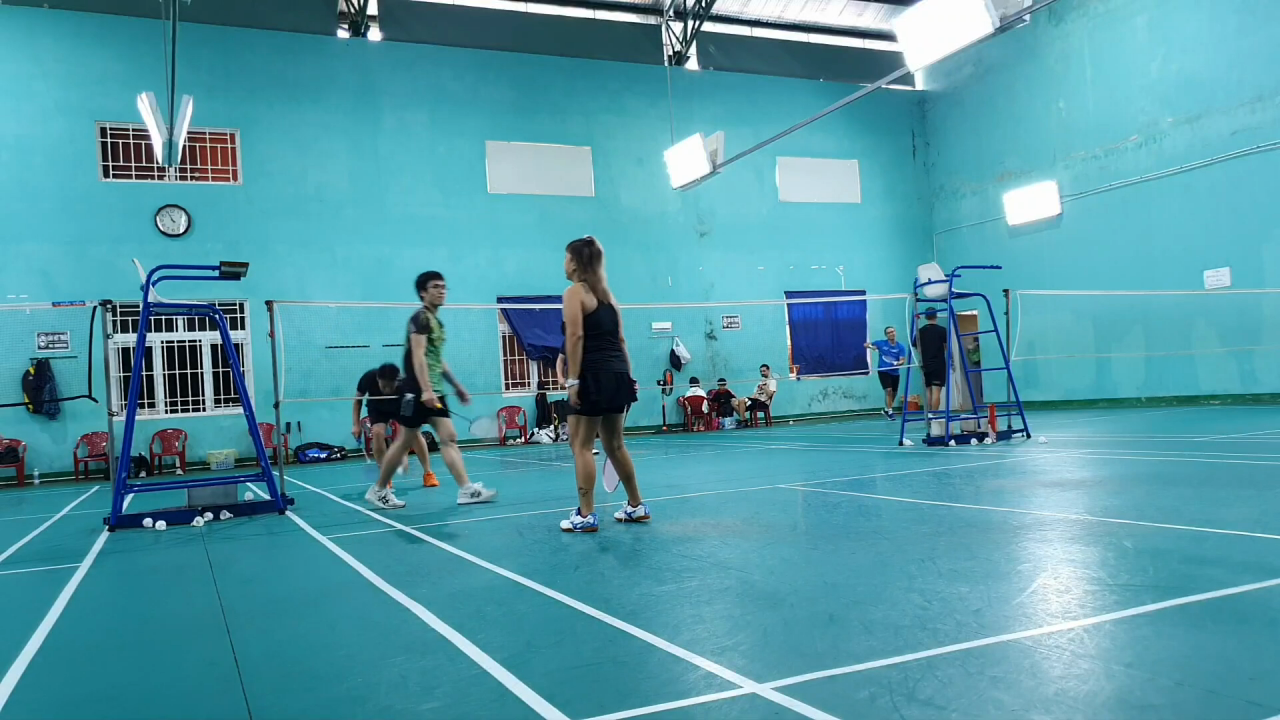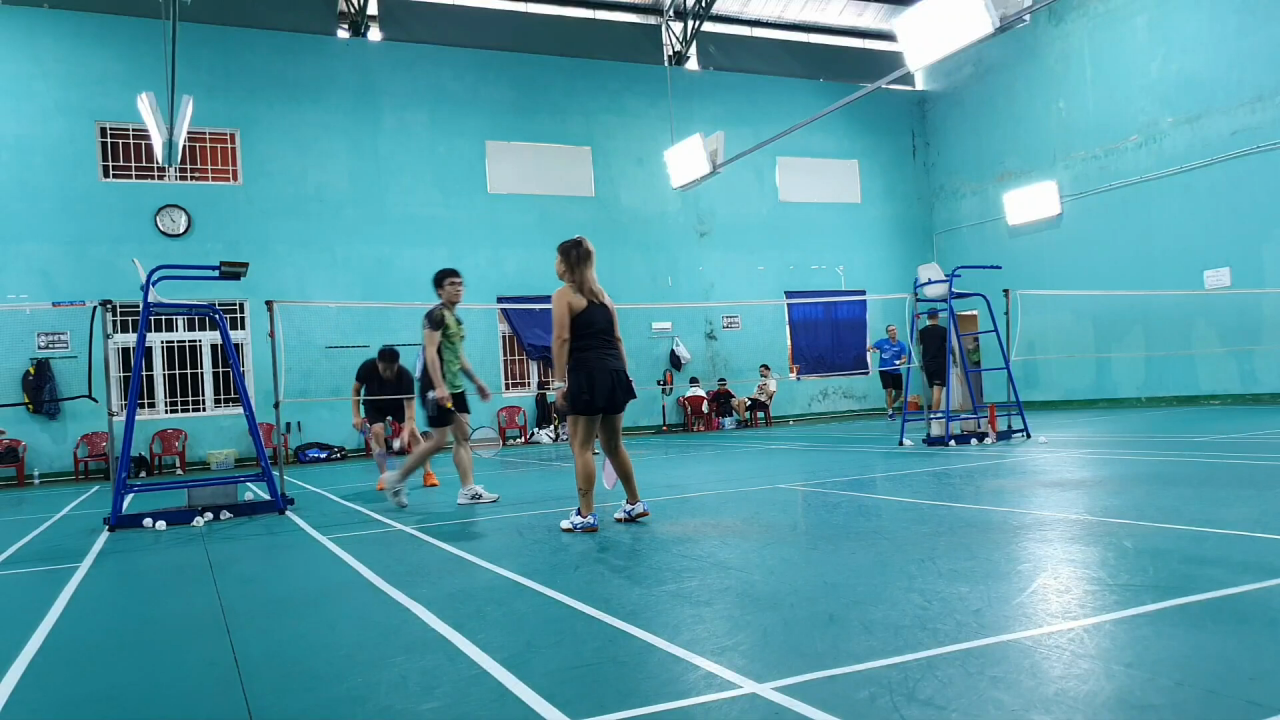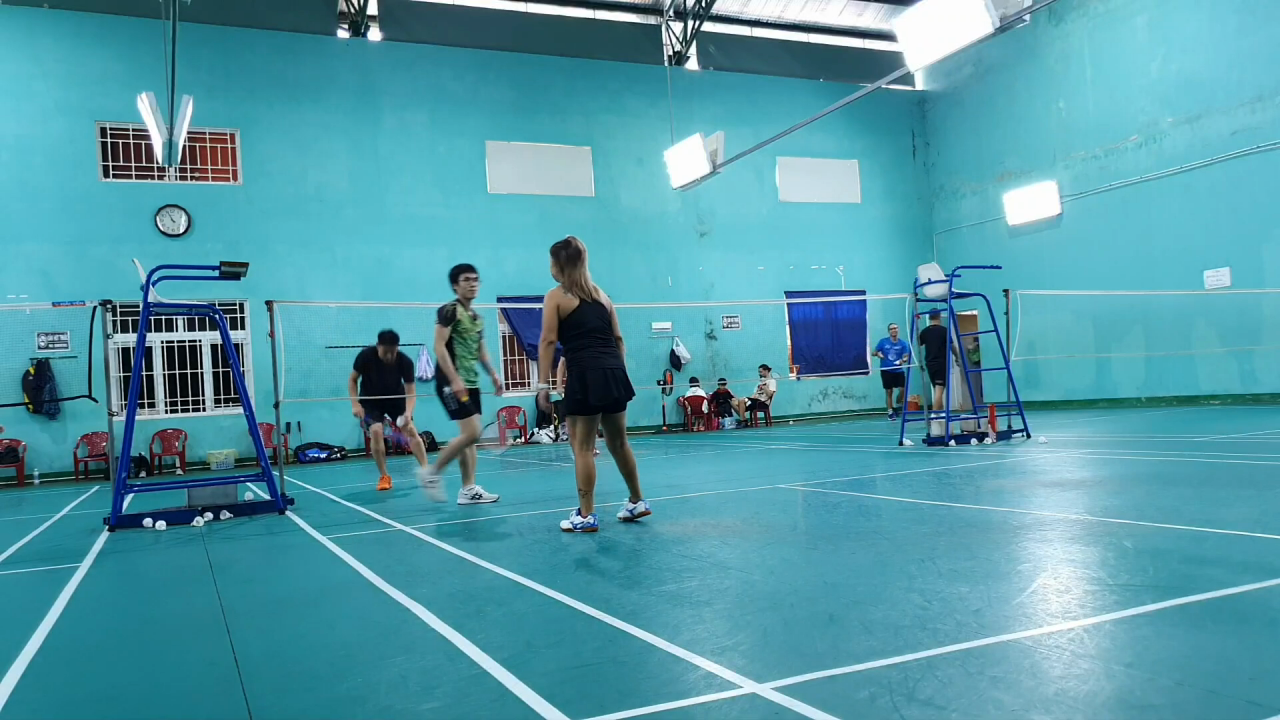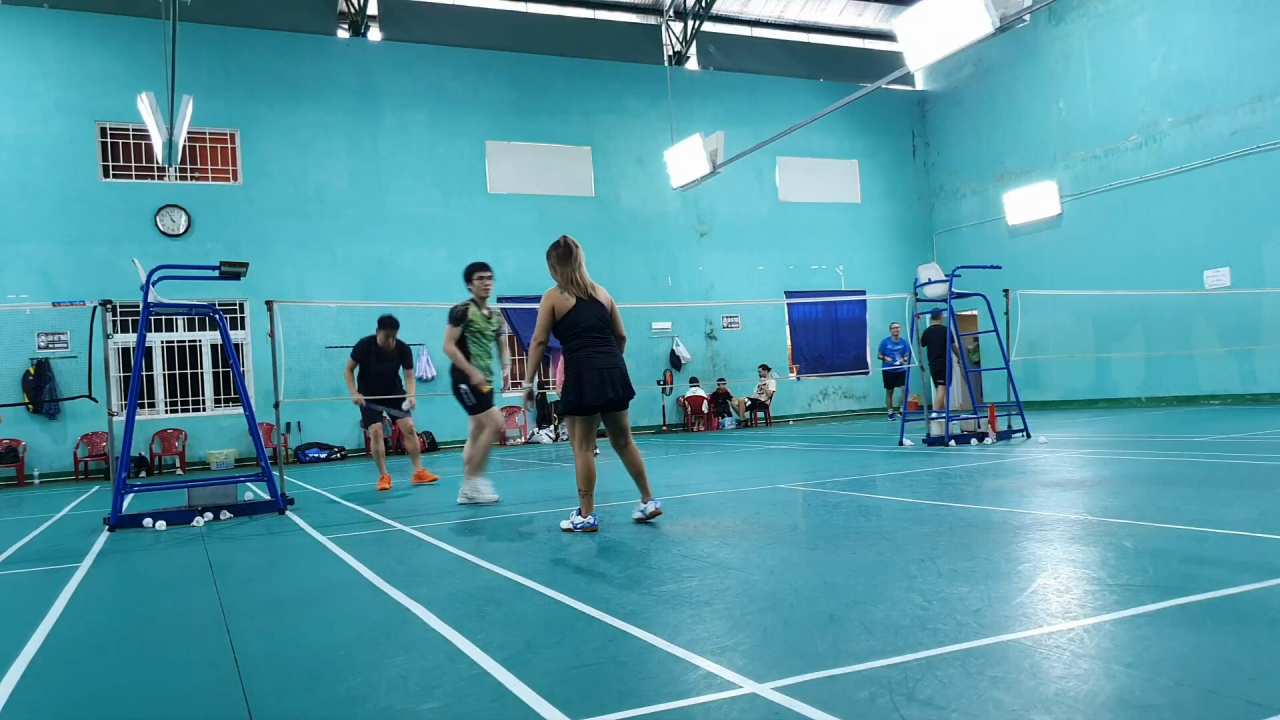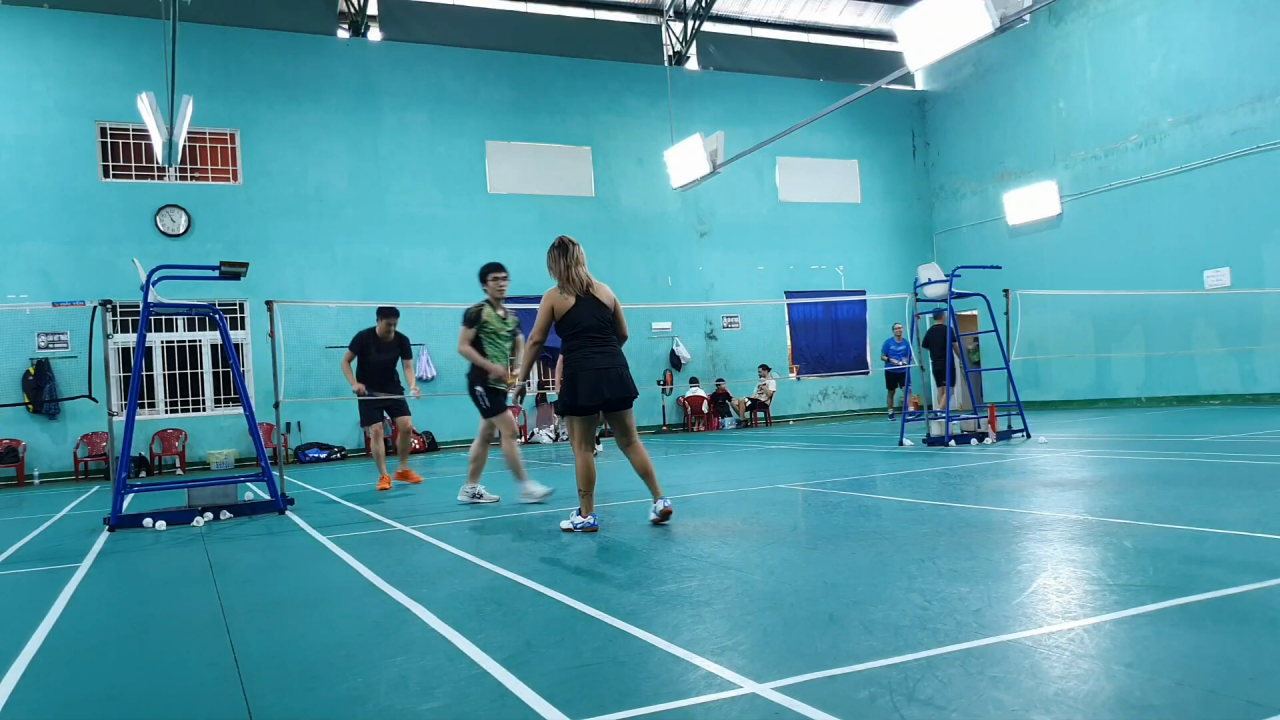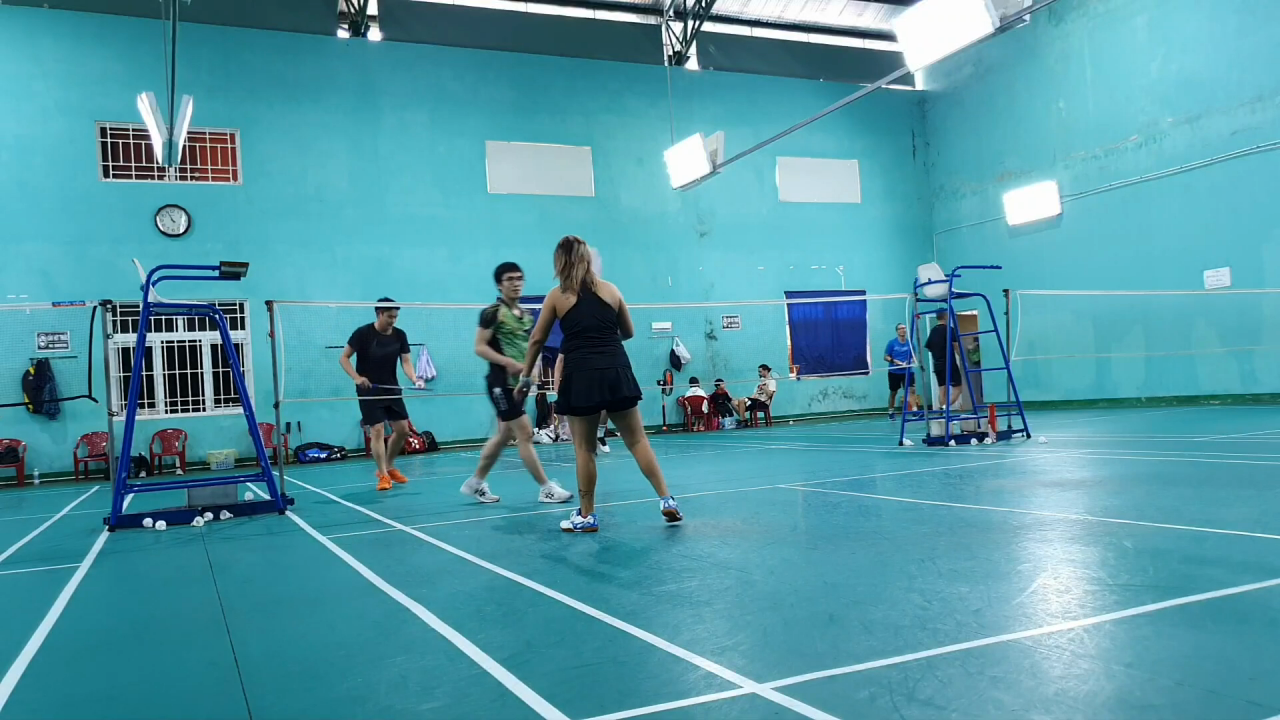
dt=0.1s
person 1, frame 1
left shoulder: (574, 292)
right shoulder: (606, 294)
left elbow: (575, 338)
left wrist: (572, 380)
right wrist: (627, 377)
left hip: (593, 377)
right hip: (616, 375)
left knee: (581, 446)
right knee: (615, 445)
left ankle: (586, 515)
right ankle: (636, 505)
person 1, frame 2
left shoulder: (563, 295)
right shoulder: (602, 294)
left elbow: (562, 341)
right elbow: (617, 340)
left wrist: (559, 382)
right wrist: (620, 373)
left hip: (588, 376)
right hip: (615, 374)
left knee: (582, 446)
right knee: (613, 444)
left ankle: (586, 515)
right ankle: (634, 503)
person 1, frame 3
left shoulder: (556, 296)
right shoulder: (599, 293)
left elbow: (548, 342)
right elbow: (618, 338)
left wrist: (543, 385)
right wrist: (619, 373)
left hip: (584, 376)
right hip: (613, 373)
left knee: (582, 447)
right knee: (618, 442)
left ankle: (586, 515)
right ankle: (637, 501)
person 1, frame 4
left shoulder: (553, 297)
right shoulder: (600, 292)
left elbow: (539, 342)
right elbow: (621, 336)
left wrist: (529, 383)
left hip: (583, 376)
right hip: (614, 372)
left knee: (583, 448)
right knee: (624, 442)
left ankle: (586, 515)
right ankle: (648, 502)
person 1, frame 5
left shoulder: (554, 297)
right shoulder: (604, 290)
left elbow: (536, 341)
right elbow: (623, 335)
left wrist: (522, 380)
left hip: (581, 376)
right hip: (615, 372)
left knee: (582, 448)
right knee: (630, 441)
left ankle: (586, 516)
right ankle: (659, 500)
person 1, frame 6
left shoulder: (557, 296)
right shoulder: (609, 289)
left elbow: (536, 341)
right elbow: (628, 332)
left wrist: (526, 377)
left hip: (581, 377)
right hip: (617, 372)
left knee: (585, 449)
right knee: (637, 440)
left ankle: (586, 515)
right ankle: (666, 499)
person 2, frame 1
left shoulder: (436, 322)
right shoulder: (420, 318)
right elbow: (418, 356)
left wrist: (457, 386)
right wrist: (426, 390)
left hip: (434, 391)
right hip: (415, 390)
left knee: (449, 438)
right knee: (405, 441)
left ankle: (467, 489)
right ankle: (379, 491)
person 2, frame 2
left shoulder: (457, 321)
right shoulder: (435, 315)
right elbow: (430, 352)
left wrist: (477, 382)
right wrist: (439, 386)
left hip: (455, 388)
right hip: (436, 389)
left knee: (463, 436)
right knee: (437, 442)
left ankle: (469, 489)
right ankle: (396, 479)
person 2, frame 3
left shoulder: (476, 317)
right shoulder: (449, 311)
right elbow: (440, 348)
left wrist: (494, 375)
right wrist: (455, 380)
left hip: (470, 383)
right hip: (452, 384)
left knee: (471, 435)
right knee: (471, 433)
left ankle: (469, 489)
right ankle: (432, 473)
person 2, frame 4
left shoulder: (495, 316)
right shoulder: (461, 311)
left elbow: (503, 347)
right elbow: (449, 346)
left wrist: (506, 369)
right wrist: (472, 372)
left hip: (484, 383)
right hip: (466, 381)
left knee: (478, 433)
right knee: (495, 425)
left ankle: (469, 489)
right ankle: (473, 479)
person 2, frame 5
left shoulder: (512, 316)
right shoulder: (476, 312)
left elbow: (519, 348)
right elbow: (463, 346)
right wrist: (490, 367)
left hip: (501, 383)
right hip: (483, 382)
left knee: (486, 435)
right knee: (510, 431)
left ankle: (470, 488)
right ankle: (525, 486)
person 2, frame 6
left shoulder: (527, 316)
right shoulder: (492, 312)
left elbow: (534, 348)
right elbow: (480, 347)
left wrist: (532, 366)
right wrist: (505, 362)
left hip: (518, 384)
right hip: (501, 384)
left knee: (503, 436)
right knee: (524, 434)
left ankle: (475, 483)
right ankle: (545, 487)
